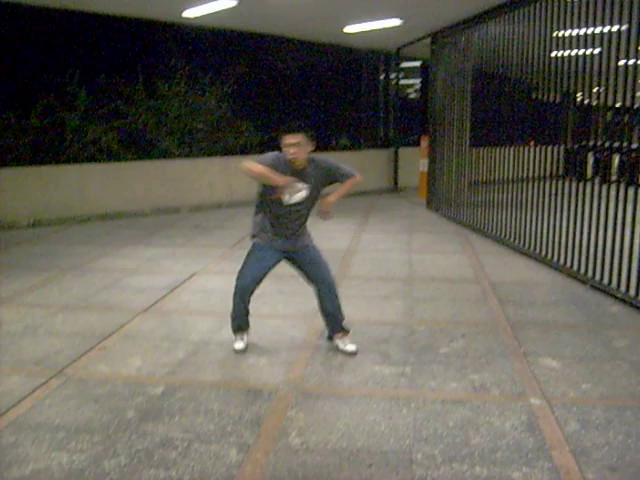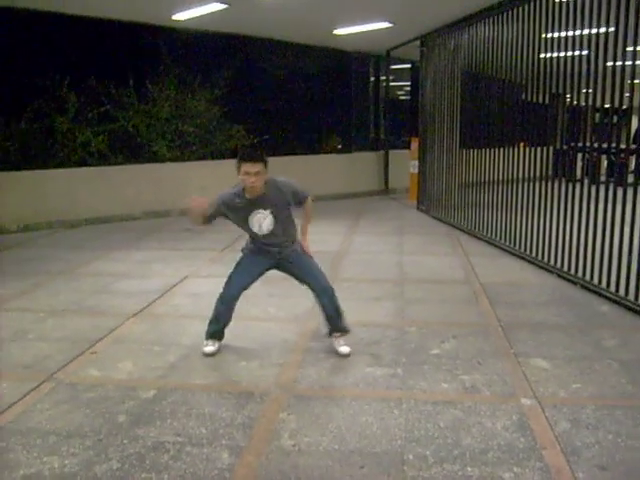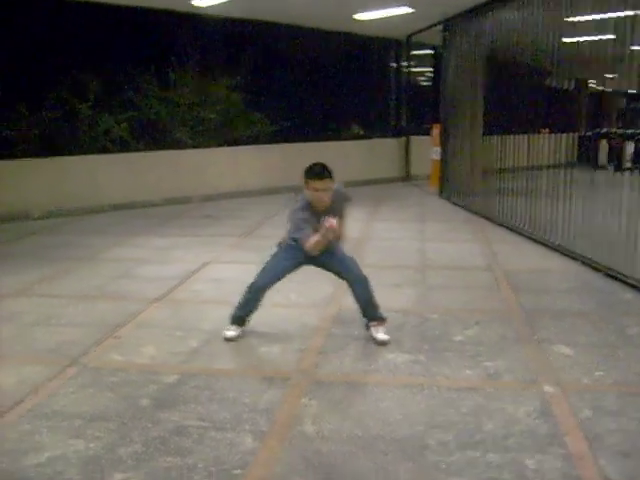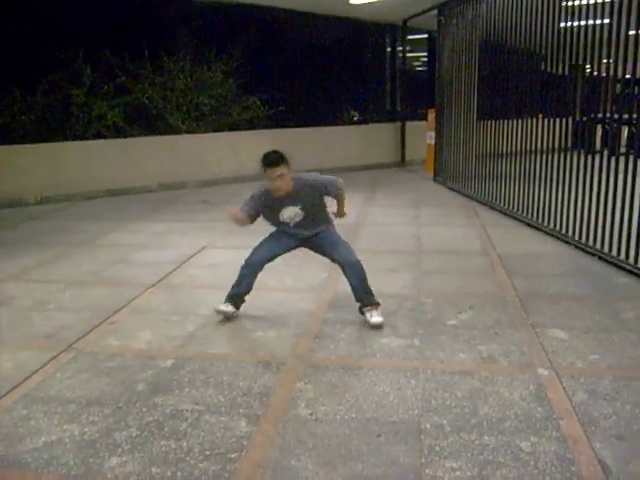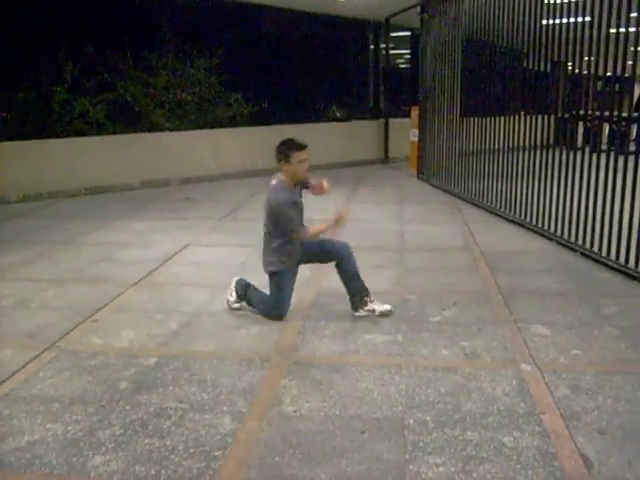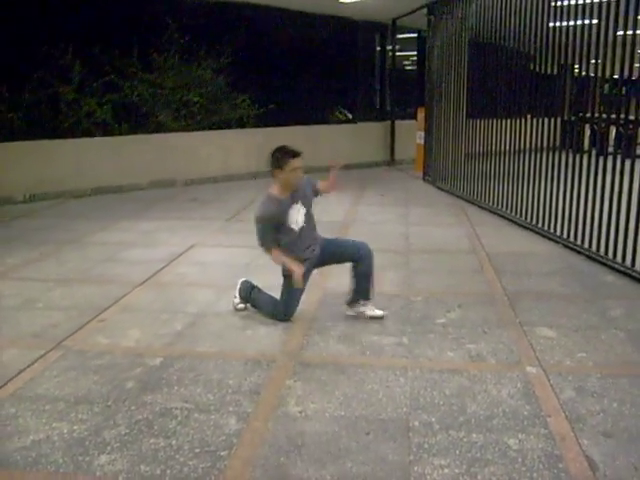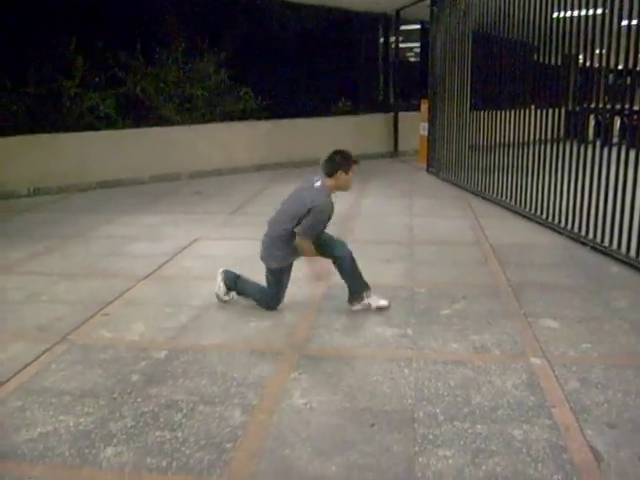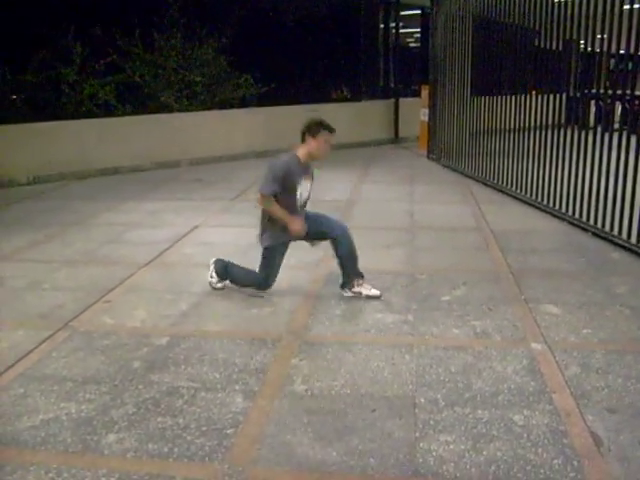
dt=0.5s
person 1, frame 1
left shoulder: (320, 166)
right shoulder: (276, 161)
left elbow: (355, 178)
right elbow: (247, 166)
left wrist: (332, 198)
right wrist: (280, 181)
left hip: (299, 240)
right hip: (268, 240)
left knee: (326, 282)
right knee: (243, 285)
left ankle: (338, 332)
right ankle: (240, 331)
person 1, frame 2
left shoulder: (282, 188)
right shoulder: (229, 199)
left elbow: (306, 201)
right elbow: (200, 221)
left wrist: (304, 235)
right wrist: (197, 209)
left hip: (290, 250)
right hip: (257, 253)
left knee: (323, 287)
right knee: (229, 293)
left ankle: (337, 333)
right ankle: (213, 336)
person 1, frame 3
left shoulder: (338, 193)
right shoulder: (299, 213)
right elbow: (311, 247)
left wrist: (337, 232)
right wrist: (325, 234)
left hip: (328, 246)
right hip: (295, 248)
left knee: (357, 277)
right knee: (260, 284)
left ankle: (375, 322)
right ankle: (237, 322)
person 1, frame 4
left shoulder: (312, 182)
right shoulder: (262, 195)
left elbow: (339, 185)
right elbow: (245, 218)
left wrist: (341, 209)
right wrist: (238, 217)
left hip: (320, 231)
right hip: (287, 233)
left knee: (351, 261)
right knee: (253, 262)
left ankle: (369, 307)
right ankle: (233, 302)
person 1, frame 5
left shoulder: (290, 177)
right shoulder: (280, 199)
left elbow: (317, 186)
right elbow: (302, 235)
left wrist: (320, 186)
right wrist: (333, 224)
left hip: (299, 245)
right hip: (281, 257)
left knee: (342, 250)
right knee: (276, 313)
left ankle: (362, 303)
right ankle: (241, 288)
person 1, frame 6
left shoulder: (302, 183)
right shoulder: (266, 212)
left elbow: (317, 188)
right elbow: (270, 248)
left wrist: (328, 185)
right wrist: (293, 266)
left hip: (316, 245)
right hip: (297, 260)
left knee: (363, 251)
right knee: (282, 314)
left ankle: (357, 304)
right ankle: (246, 290)
person 1, frame 7
left shoulder: (316, 183)
right shoulder: (322, 203)
right elbow: (301, 241)
left hip: (290, 231)
right hip: (279, 248)
left knee: (340, 250)
right knee: (271, 302)
left ankle: (359, 298)
right ankle: (229, 280)
person 1, frame 8
left shoulder: (307, 168)
right shoulder: (283, 165)
right elbow: (263, 198)
left wrist: (311, 234)
right wrist: (290, 221)
left hip: (297, 219)
right hip: (277, 228)
left knee: (340, 232)
right knee: (264, 283)
left ankle: (353, 283)
right ankle: (220, 268)
